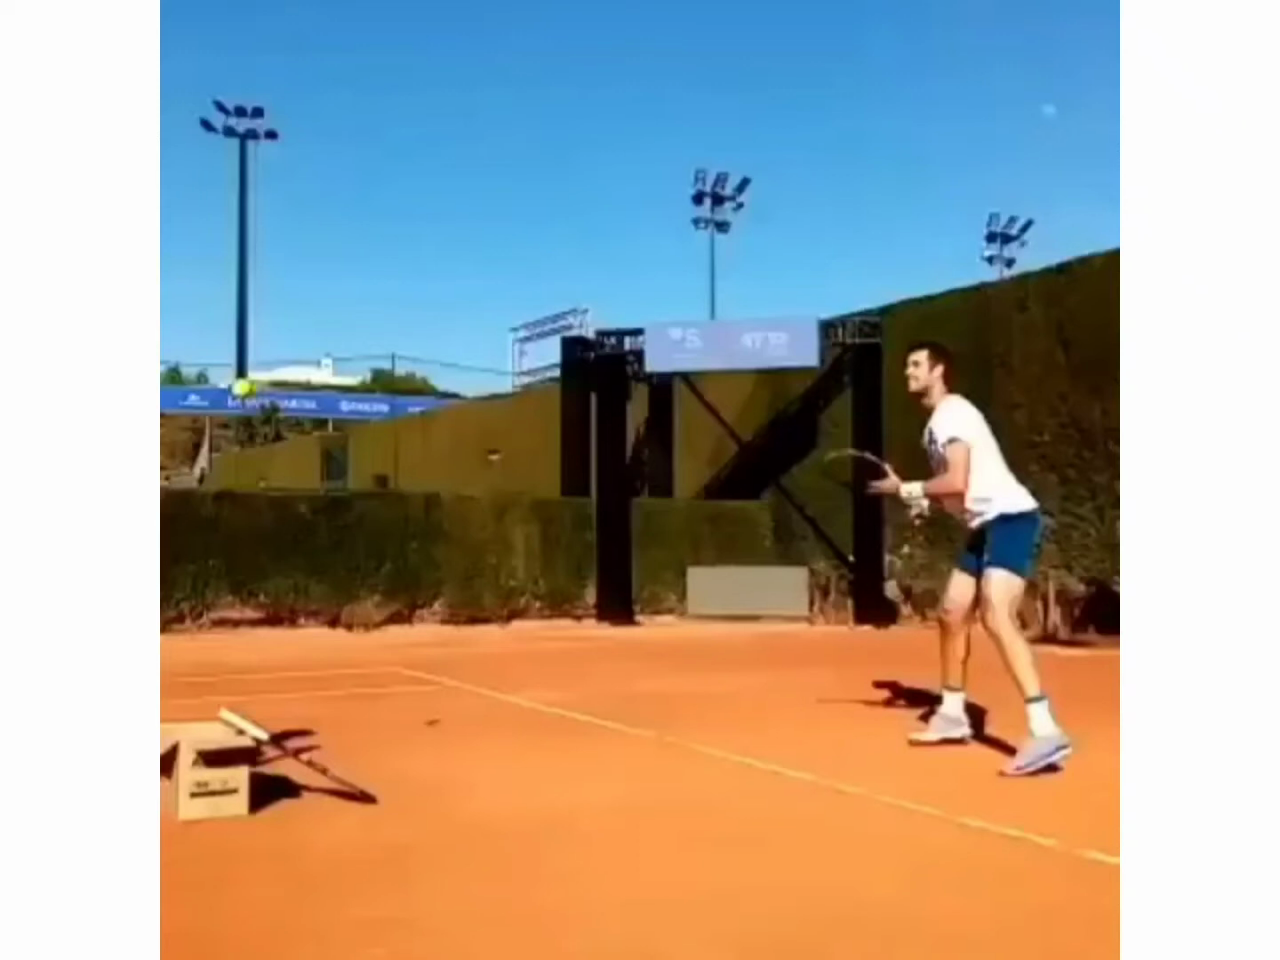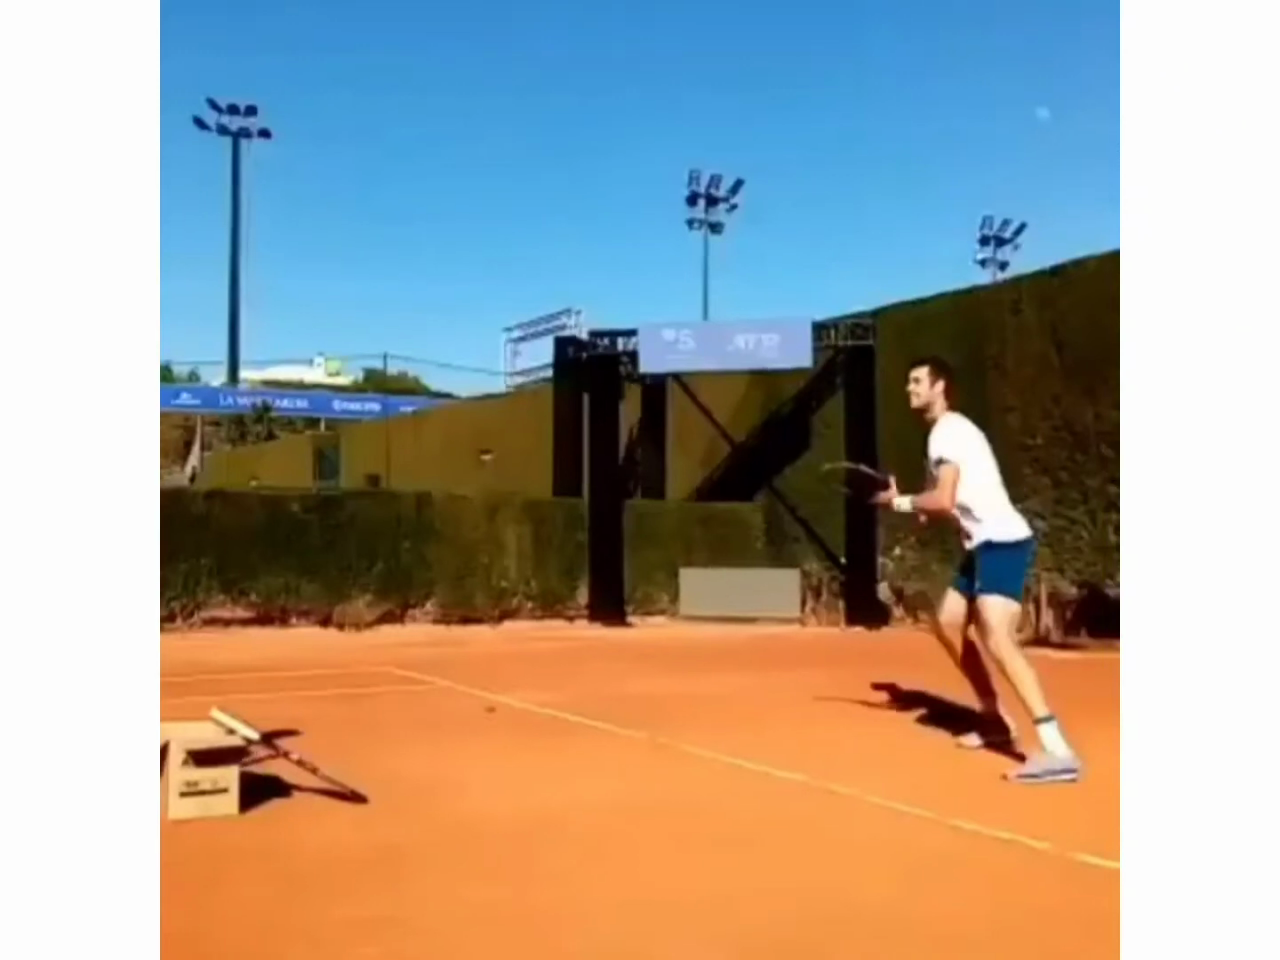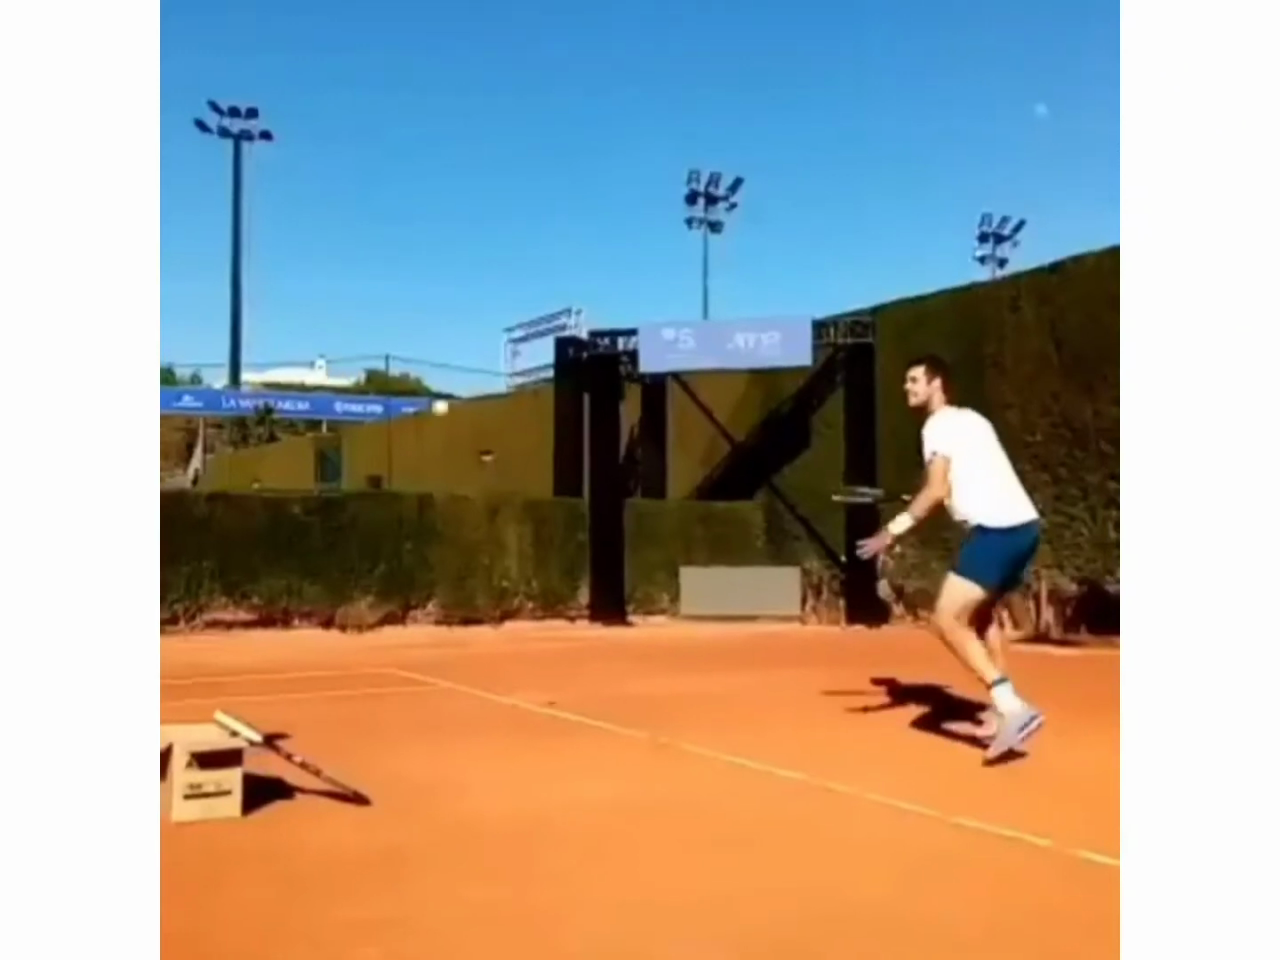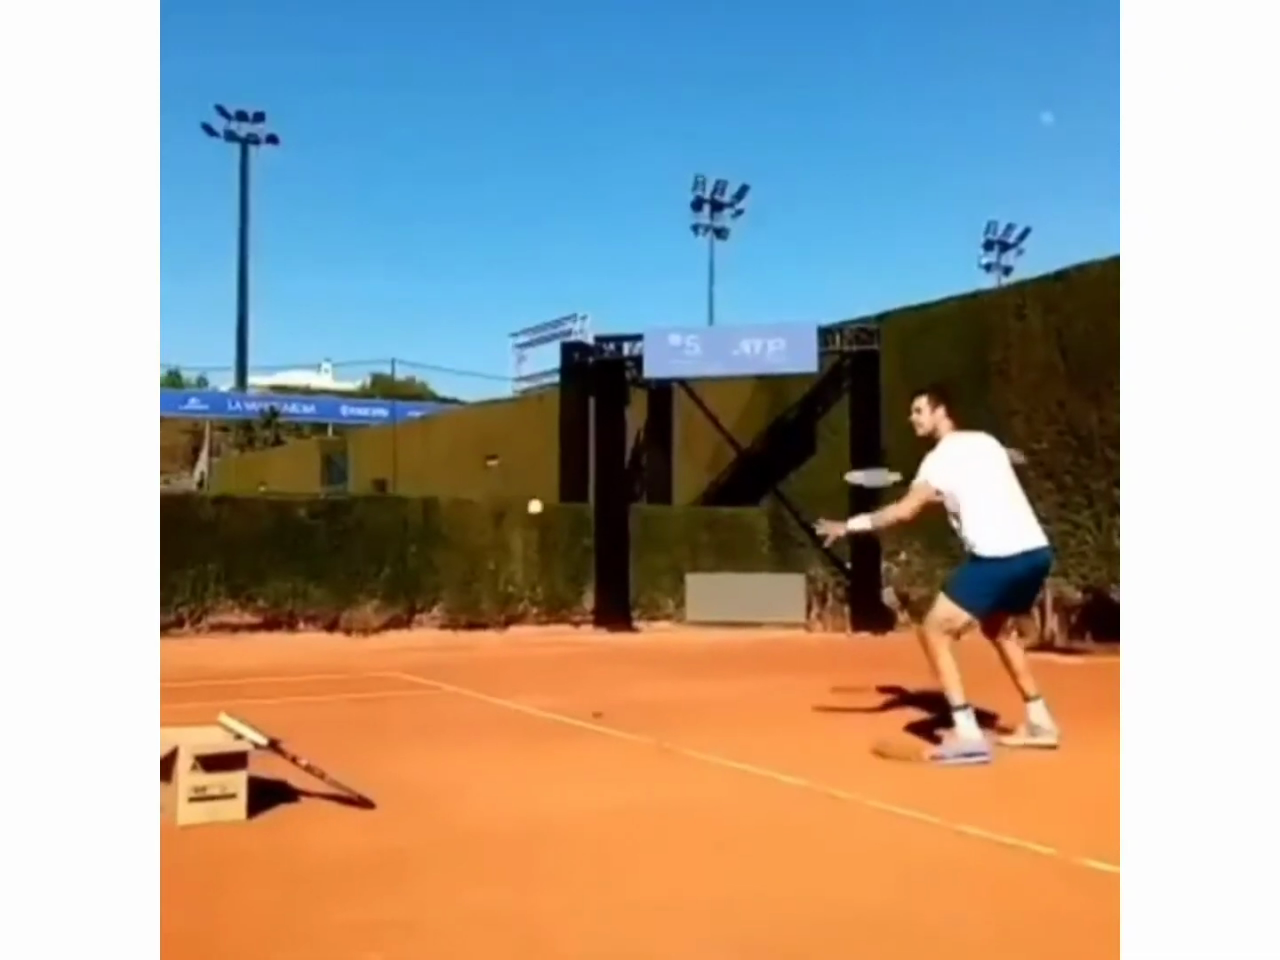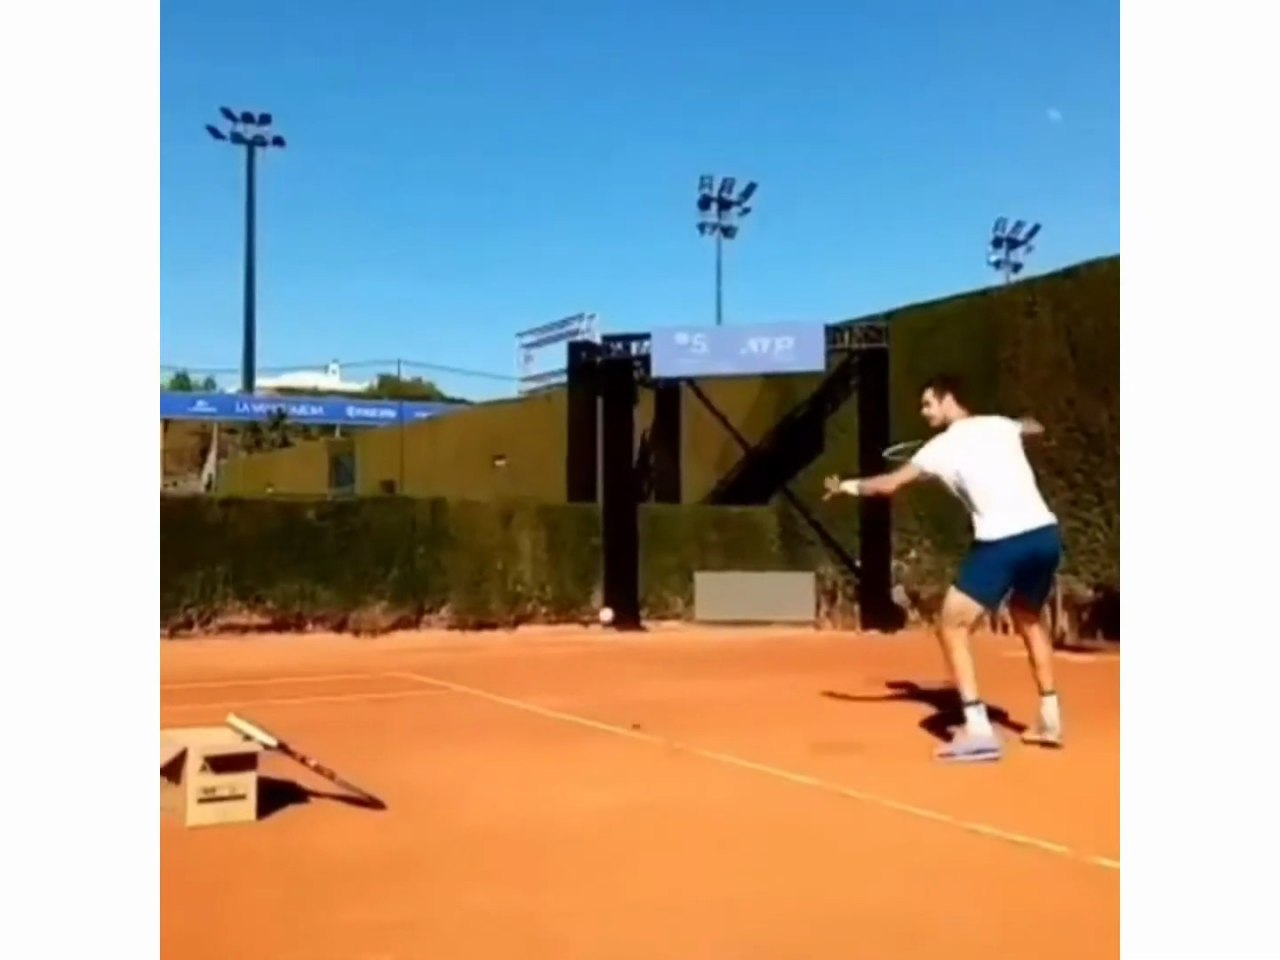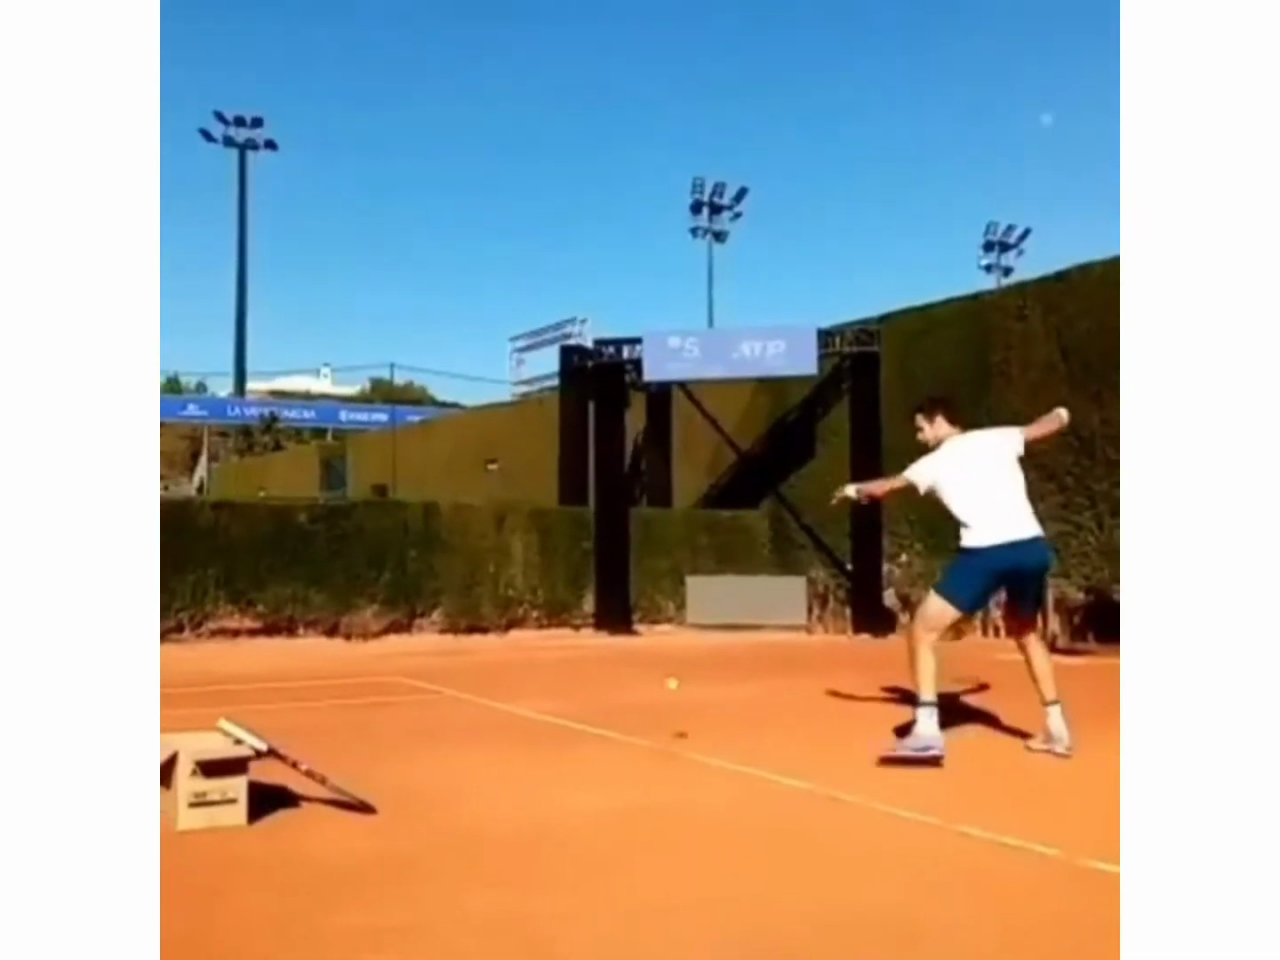
dt=0.4s
person 1, frame 1
left shoulder: (952, 412)
right shoulder: (936, 422)
left elbow: (956, 482)
left wrist: (905, 489)
right wrist: (924, 500)
left hip: (1011, 518)
right hip: (987, 524)
left knee: (997, 617)
right knee: (951, 614)
left ankle: (1046, 732)
right ankle: (952, 714)
person 1, frame 2
left shoulder: (945, 431)
right shoulder: (954, 429)
left elbow: (944, 500)
left wrist: (900, 501)
right wrist: (919, 508)
left hip: (1001, 543)
right hip: (987, 544)
left knee: (1000, 644)
right knee: (947, 625)
left ankle: (1056, 751)
right ankle: (995, 718)
person 1, frame 3
left shoulder: (939, 425)
right shoulder: (971, 418)
left elbow: (935, 490)
left wrist: (892, 531)
right wrist: (951, 494)
left hip: (998, 531)
right hip: (1025, 526)
left knee: (947, 620)
right knee: (978, 614)
left ankle: (1012, 707)
right ankle: (1011, 711)
person 1, frame 4
left shoulder: (940, 458)
right shoulder: (985, 442)
left elbow: (905, 510)
left wrist: (847, 526)
left hip: (997, 558)
right hip: (1038, 551)
left knee: (934, 634)
right knee: (1000, 630)
left ankle: (968, 736)
right ankle: (1039, 722)
person 1, frame 5
left shoulder: (942, 447)
right shoulder: (1000, 426)
left elbow: (888, 484)
right elbow: (1035, 426)
left wrist: (845, 486)
left hip: (1003, 542)
right hip: (1046, 534)
left knee: (952, 630)
right knee: (1028, 621)
left ankle: (980, 732)
right ankle: (1049, 717)
person 1, frame 6
left shoulder: (933, 463)
right shoulder: (998, 439)
left elbow: (883, 487)
right elbow: (1049, 424)
left wrist: (851, 490)
right wrist: (1060, 414)
left hip: (986, 553)
right hip: (1033, 547)
left knee: (922, 633)
right knee: (1025, 632)
left ankle: (925, 731)
right ankle: (1056, 728)
